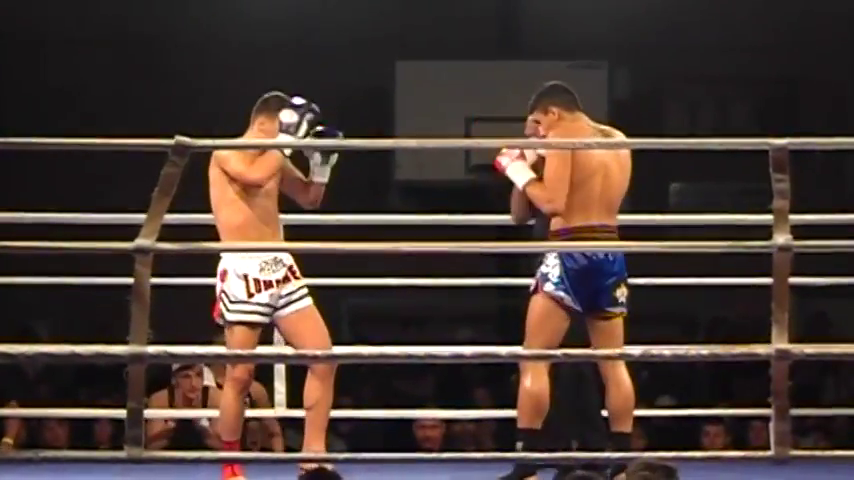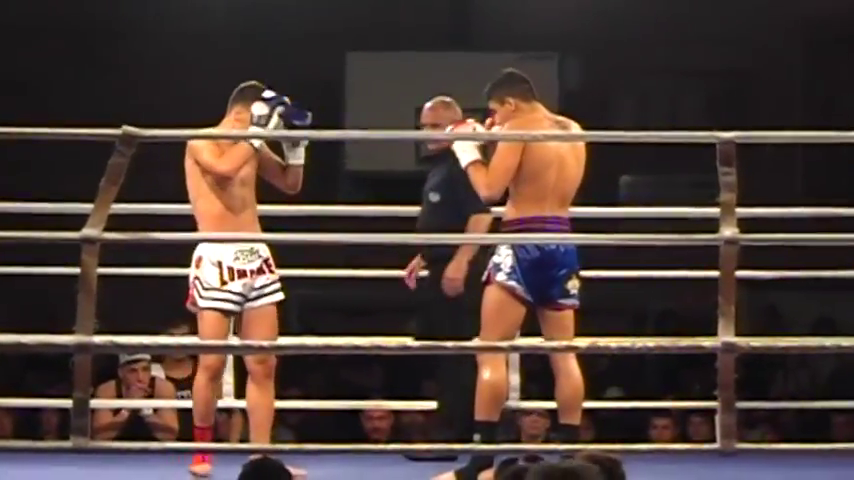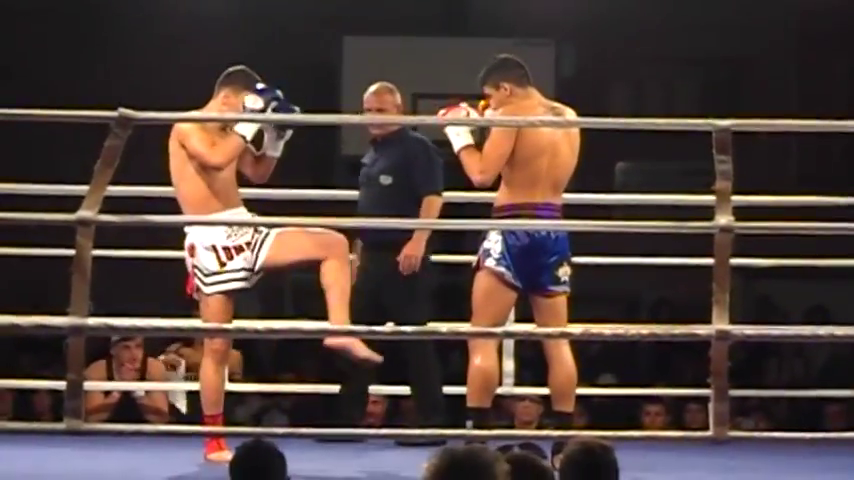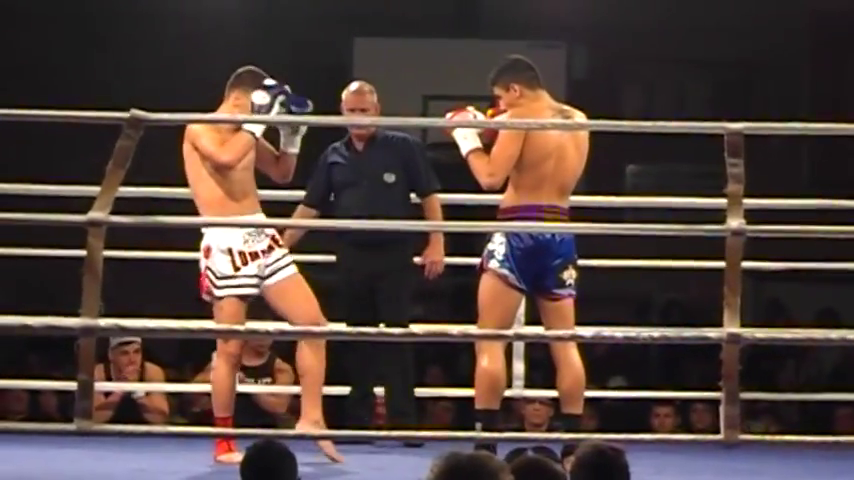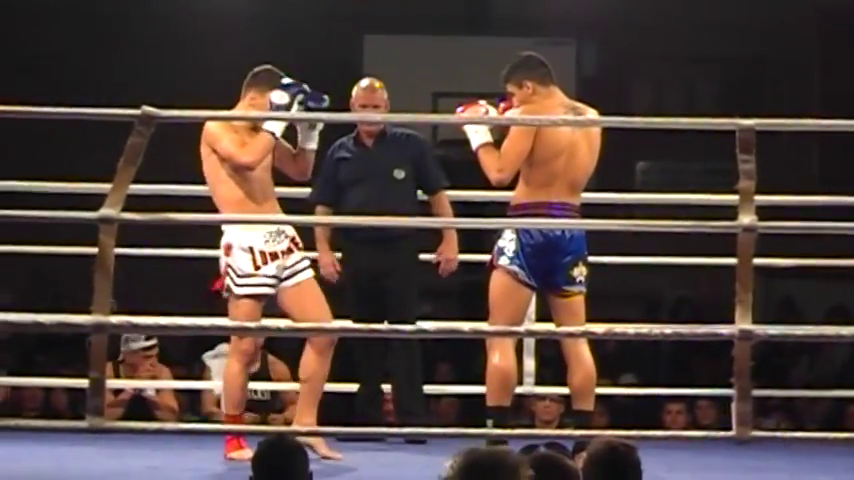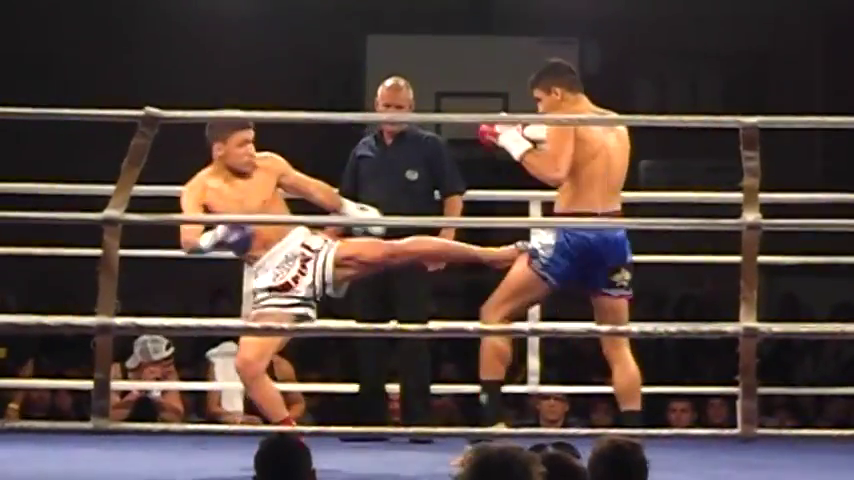
dt=0.5s
person 1, frame 1
left shoulder: (564, 136)
right shoulder: (617, 139)
left elbow: (552, 203)
left wrist: (517, 170)
right wrist: (538, 160)
left hip: (571, 254)
right hip: (610, 253)
left knee: (534, 360)
right knee: (613, 363)
person 1, frame 2
left shoulder: (519, 127)
right shoulder: (573, 131)
left elbow: (489, 189)
left wrist: (466, 145)
right wrist: (491, 137)
left hip: (523, 246)
right hip: (561, 245)
left knee: (491, 353)
right knee: (564, 354)
person 1, frame 3
left shoulder: (512, 113)
right shoulder: (568, 117)
left elbow: (482, 174)
left wrist: (458, 131)
left hip: (514, 232)
right hip: (553, 232)
left knee: (482, 339)
right knee: (556, 342)
person 1, frame 4
left shoulder: (520, 117)
right shoulder: (578, 121)
left elbow: (492, 177)
left wrist: (467, 135)
right wrist: (495, 127)
left hip: (519, 233)
right hip: (560, 234)
left knee: (489, 342)
right knee: (565, 344)
left ankle: (485, 445)
person 1, frame 5
left shoulder: (532, 115)
right shoulder: (591, 119)
left elbow: (500, 173)
left wrist: (478, 130)
left hip: (529, 229)
right hip: (570, 231)
left knee: (500, 339)
right knee: (575, 341)
person 1, frame 6
left shoulder: (564, 121)
right shoulder: (617, 126)
left elbow: (555, 173)
left wrist: (513, 141)
right wrist: (538, 136)
left hip: (571, 234)
right hip: (612, 236)
left knee: (493, 315)
right knee: (617, 347)
left ankle: (490, 423)
person 2, frame 1
left shoulder: (274, 158)
right shoulder: (227, 152)
left elbow: (310, 199)
right elbow: (255, 178)
left wrist: (322, 160)
right wrist: (288, 137)
left hip: (281, 268)
right hip: (243, 271)
left knee: (322, 358)
right knee: (239, 374)
person 2, frame 2
left shoulder: (253, 147)
right shoulder: (202, 142)
left elbow: (291, 183)
right elbow: (224, 167)
left wrist: (294, 143)
right wrist: (260, 128)
left hip: (257, 258)
right hip: (217, 259)
left knee: (262, 365)
right knee: (212, 363)
person 2, frame 3
left shoulder: (229, 131)
right shoulder: (187, 127)
left elbow: (260, 171)
right elbow: (215, 160)
left wrist: (278, 132)
right wrist: (249, 122)
left hip: (247, 231)
right hip: (210, 240)
left knee: (335, 245)
right knee: (216, 346)
left ankle: (340, 334)
right ankle: (215, 441)
person 2, frame 4
left shoulder: (245, 133)
right shoulder: (199, 129)
left elbow: (282, 172)
right elbow: (226, 158)
left wrist: (291, 132)
right wrist: (260, 117)
left hip: (263, 239)
right hip: (226, 245)
left knee: (313, 324)
right knee: (230, 348)
left ankle: (311, 419)
right ankle: (224, 441)
person 2, frame 5
left shoulder: (262, 131)
right shoulder: (217, 128)
left elbow: (300, 169)
right elbow: (247, 159)
left wrist: (307, 124)
right wrist: (277, 121)
left hip: (284, 240)
right hip: (245, 244)
left knee: (324, 332)
right knee: (245, 346)
left ankle: (303, 423)
right ankle: (234, 439)
person 2, frame 6
left shoulder: (268, 165)
right shoulder: (198, 188)
left elbow: (315, 189)
right elbow: (188, 238)
left wrist: (353, 210)
right wrist: (217, 237)
left hip: (308, 252)
right hip: (272, 280)
left knee: (394, 249)
right knee: (247, 365)
left ankle: (494, 255)
person 3, frame 1
right shoulder: (540, 176)
right elbow: (520, 216)
left knee: (558, 359)
right knee: (573, 361)
left ankle: (556, 443)
right ankle: (590, 444)
person 3, frame 2
left shoulder: (465, 164)
right shoulder: (438, 164)
left elbow: (481, 215)
left wrist: (461, 262)
right wrist: (421, 259)
left hip: (457, 271)
right hip: (439, 268)
left knee: (453, 350)
right knee: (429, 345)
left ankle: (453, 434)
right ankle: (463, 424)
person 3, frame 3
left shoulder: (416, 147)
right shoulder: (371, 154)
left elbow: (433, 198)
left wrist: (418, 240)
right wrist: (356, 255)
left hip: (405, 257)
right hip: (372, 257)
left knee: (413, 338)
left ankle: (432, 422)
right ankle: (348, 417)
person 3, frame 4
left shoulder: (403, 147)
right shoulder: (333, 155)
left elbow: (429, 196)
right elbow: (310, 207)
left wrist: (436, 242)
right wrist: (282, 245)
left hip: (393, 253)
right hip: (352, 256)
right knee: (358, 337)
left ankle: (404, 421)
right ankle: (358, 420)
person 3, frame 5
left shoulder: (410, 144)
right shoulder: (339, 151)
left elbow: (437, 193)
right elbow: (324, 206)
left wrist: (449, 238)
right wrist: (323, 249)
left hip: (400, 249)
right hip: (357, 252)
right knee: (363, 334)
left ankle: (412, 419)
right ankle: (367, 418)
person 3, frame 6
left shoulder: (430, 146)
right shoulder: (363, 149)
left elbow: (453, 196)
right elbow: (346, 202)
left wrist: (446, 237)
left knee: (413, 334)
right knee: (370, 334)
left ankle: (417, 418)
right ankle: (370, 416)
